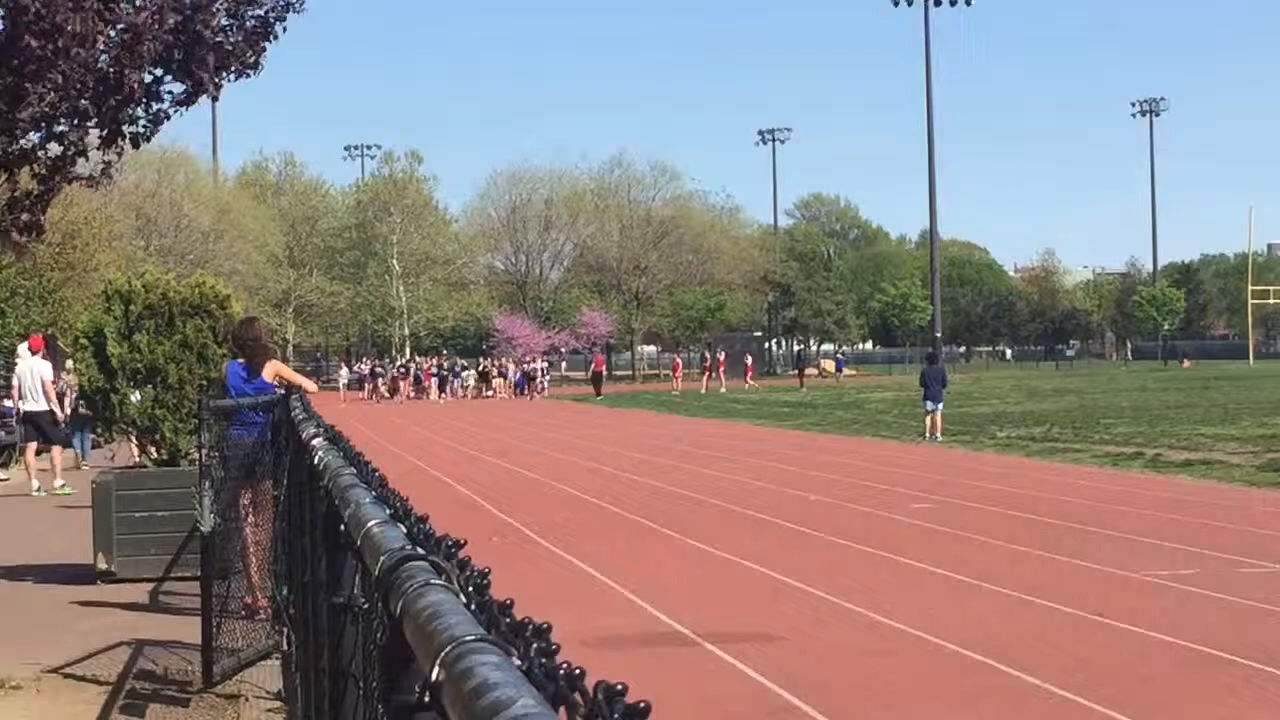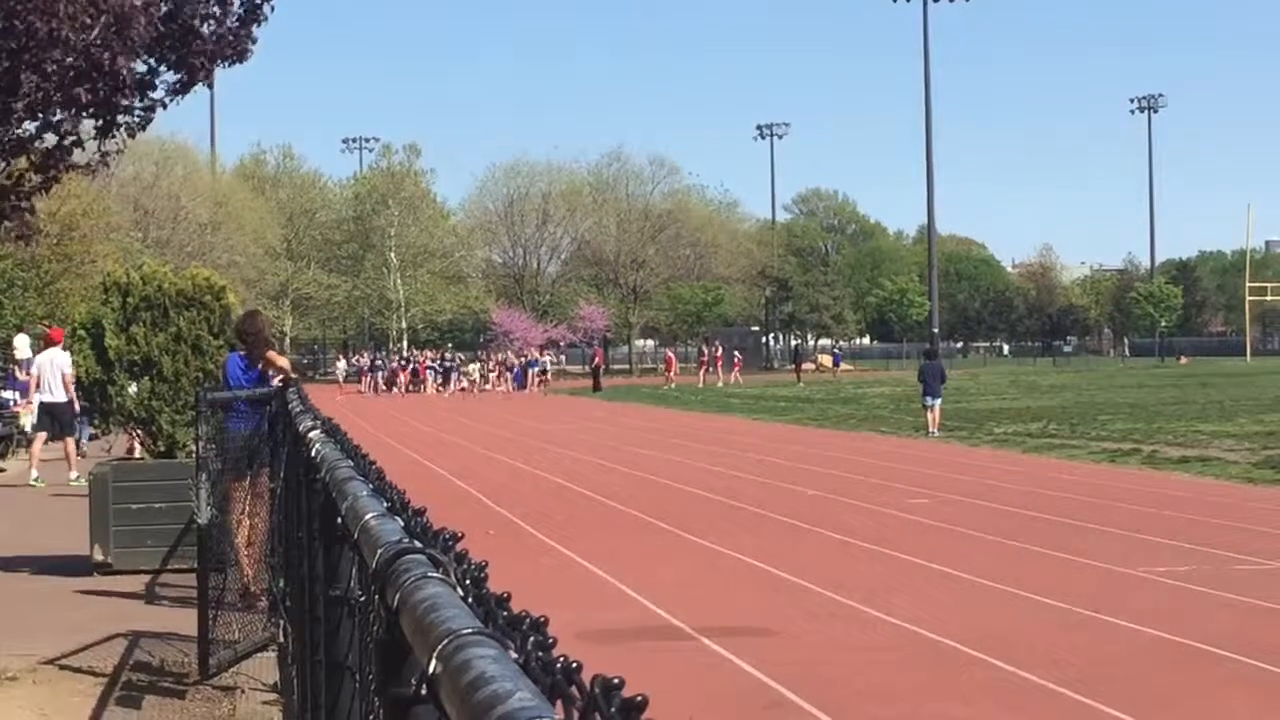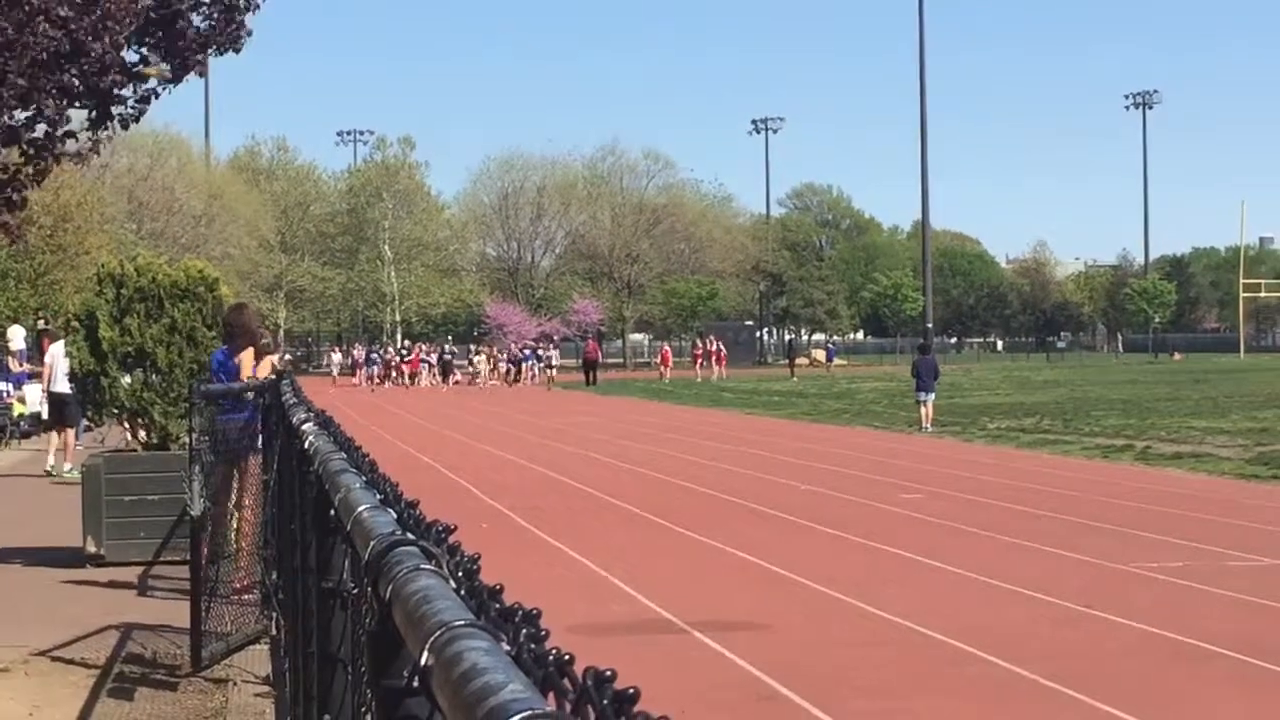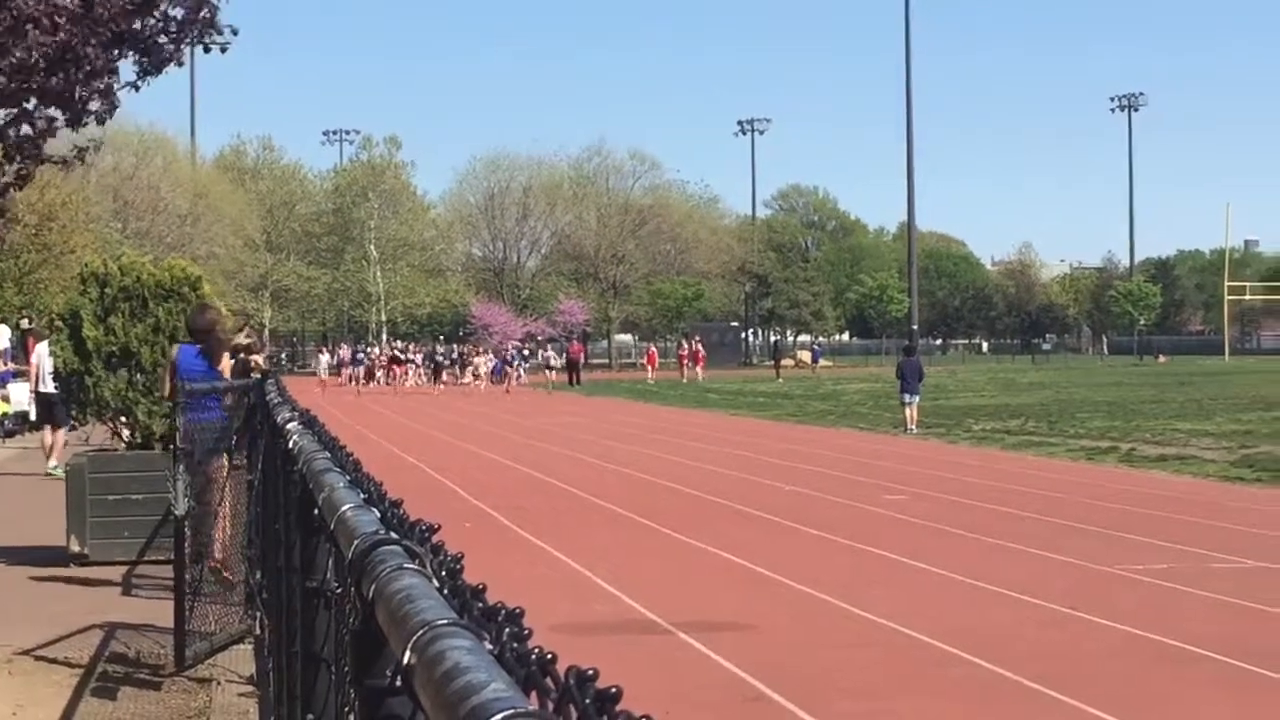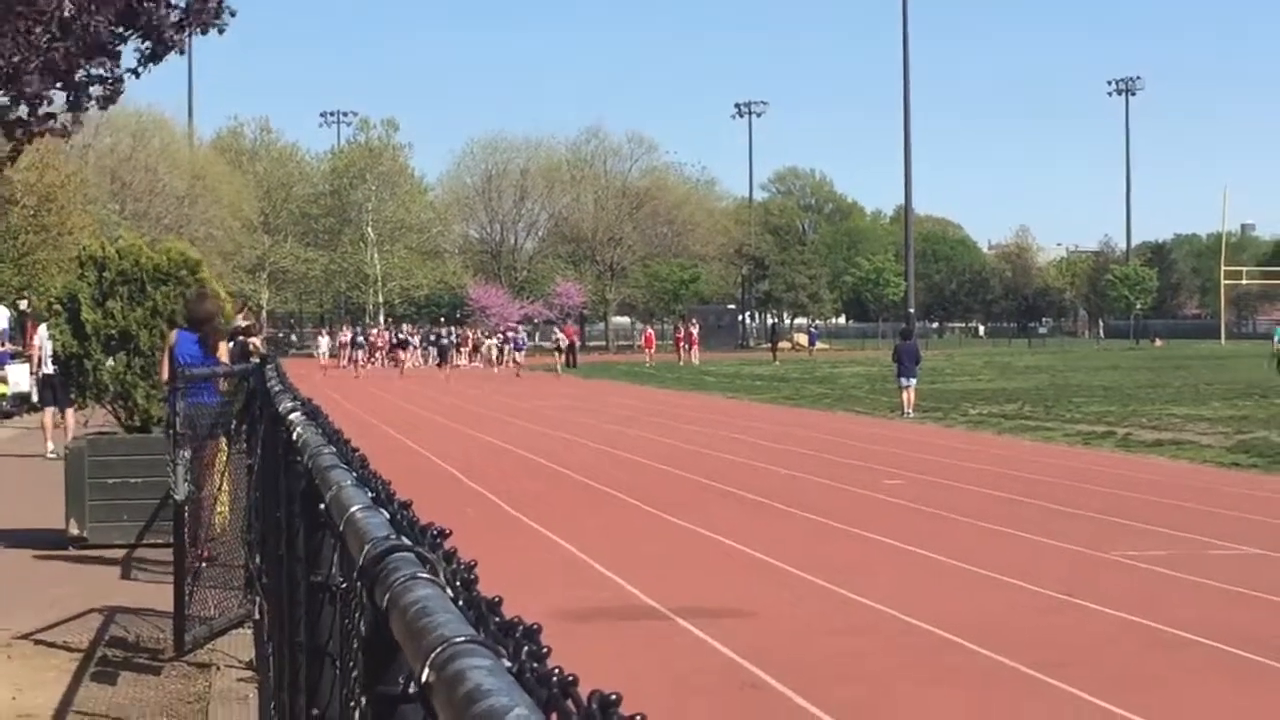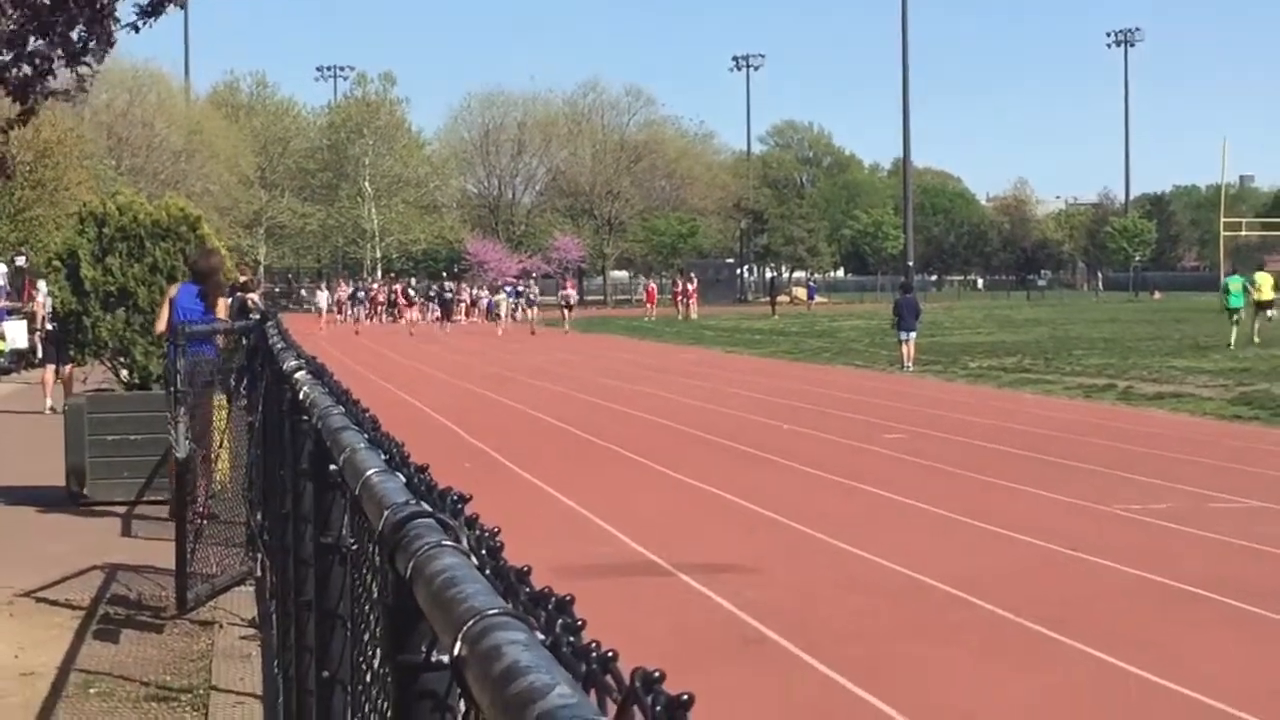
dt=0.5s
person 1, frame 1
left shoulder: (228, 368)
right shoulder: (271, 366)
right elbow: (312, 388)
right wrist: (284, 383)
left hip: (236, 443)
right hip: (264, 442)
left knee: (246, 521)
right knee: (264, 520)
left ankle: (255, 596)
right ankle: (258, 595)
person 1, frame 2
left shoulder: (229, 360)
right shoulder: (265, 356)
right elbow: (281, 364)
right wrist: (285, 375)
left hip: (233, 434)
right hip: (260, 433)
left knee: (236, 509)
right knee: (259, 510)
left ankle: (248, 578)
right ankle: (255, 583)
person 1, frame 3
left shoulder: (219, 354)
right shoulder: (248, 351)
right wrist: (264, 368)
left hip: (222, 426)
right hip: (246, 427)
left knee: (222, 497)
right knee: (249, 502)
left ankle: (208, 560)
right ankle: (242, 578)
person 1, frame 4
left shoulder: (177, 352)
right shoulder: (222, 355)
left elbow: (167, 393)
right elbow: (228, 396)
left hip: (185, 425)
right hip: (214, 425)
right knee: (218, 494)
right ankle: (218, 555)
person 1, frame 5
left shoulder: (175, 337)
right shoulder: (218, 343)
left elbow: (165, 378)
right elbow: (224, 383)
left hip: (183, 409)
right hip: (210, 410)
right knee: (205, 479)
left ankle: (187, 542)
right ankle: (199, 545)
person 1, frame 6
left shoulder: (175, 290)
right shoulder: (217, 298)
left elbow: (160, 329)
left hip: (178, 362)
right hip: (206, 363)
right knee: (204, 434)
right ankle: (201, 501)
